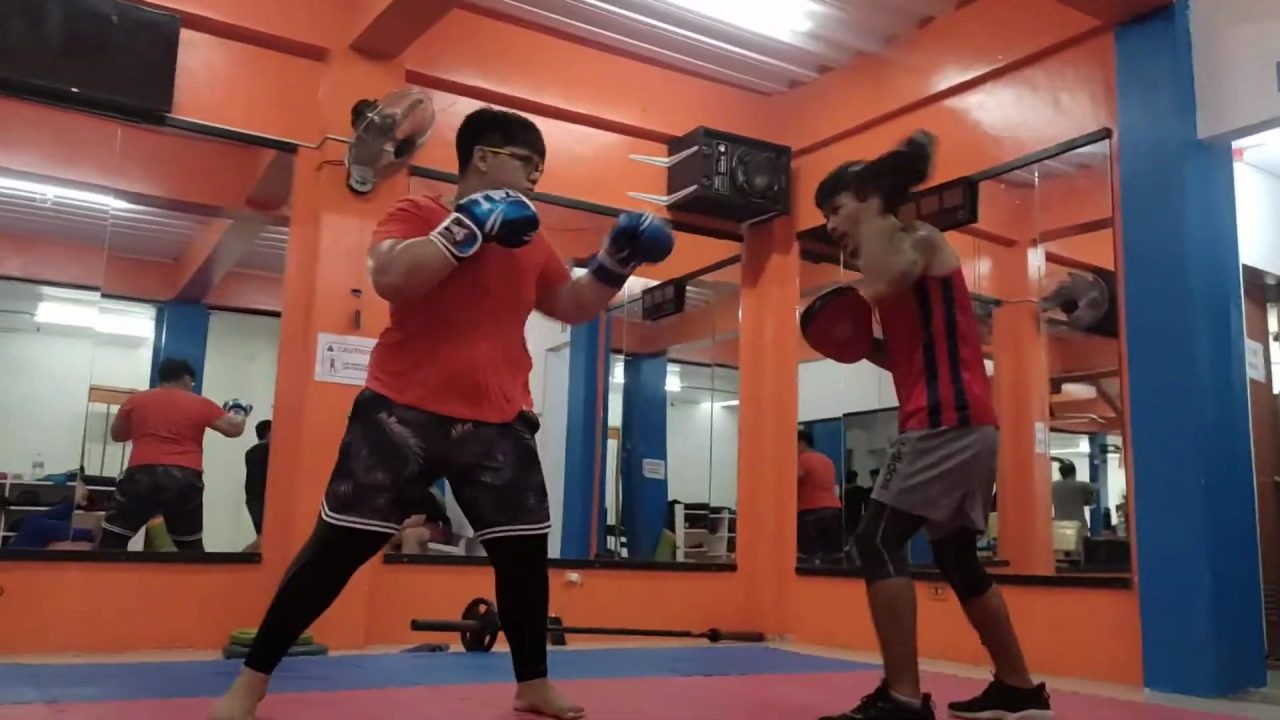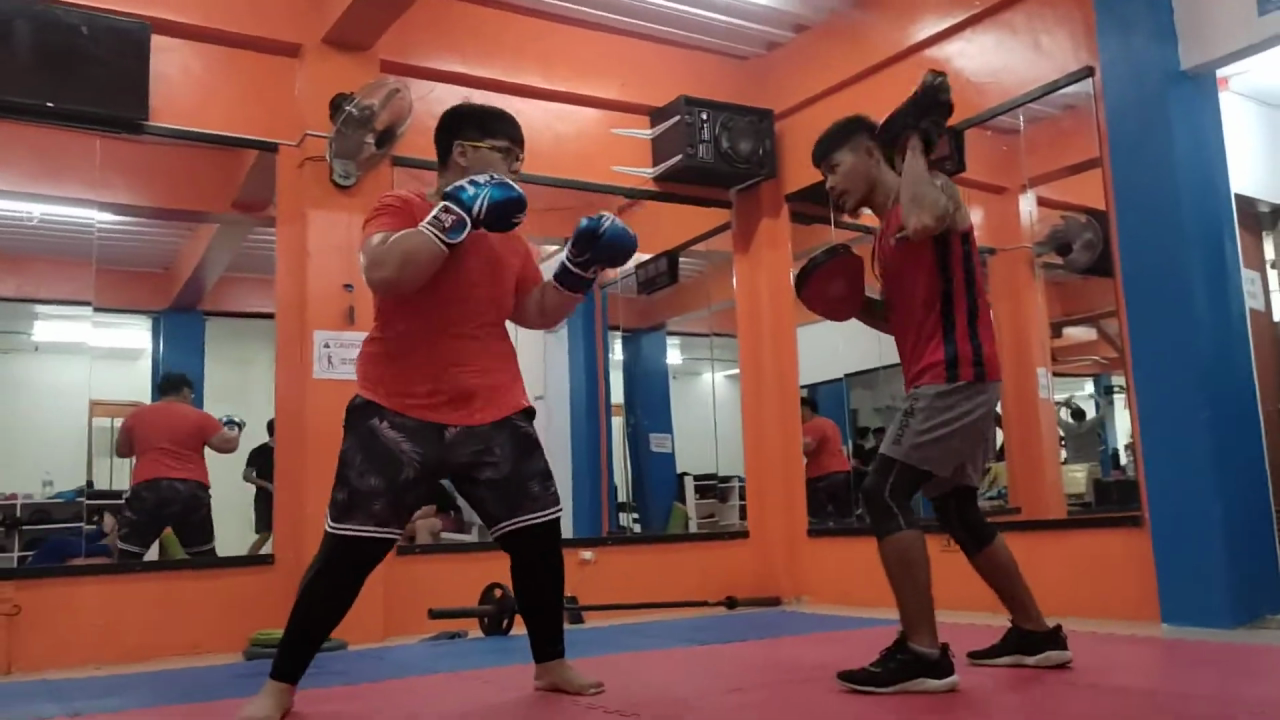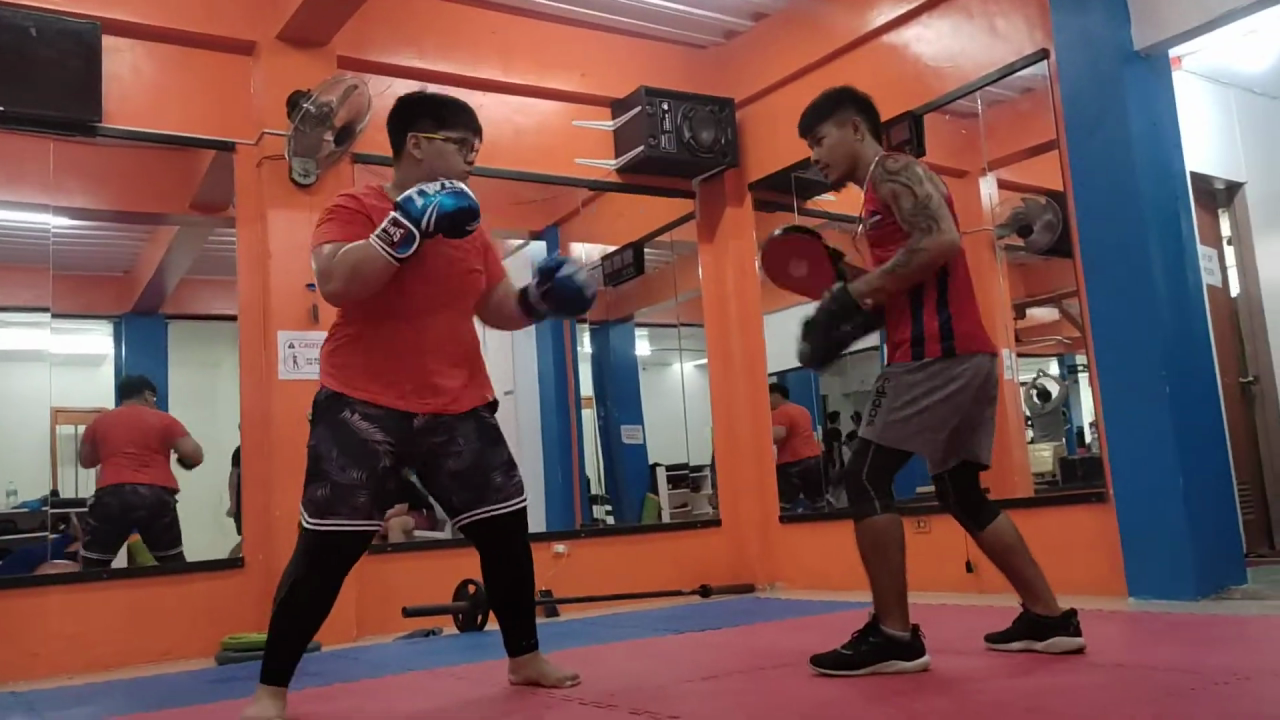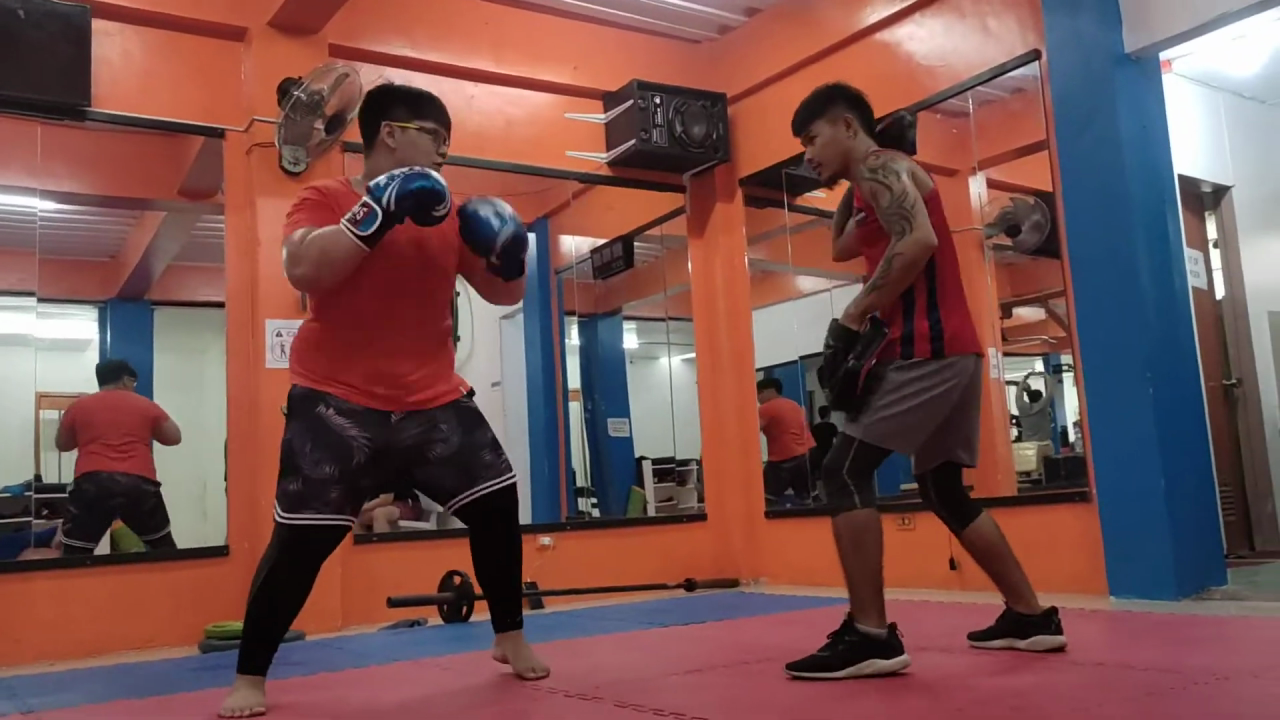
dt=0.4s
person 1, frame 1
left shoulder: (530, 244)
right shoulder: (418, 214)
left elbow: (577, 306)
right elbow: (391, 279)
left wrist: (620, 259)
right wrist: (468, 226)
left hip: (496, 422)
right hip: (406, 411)
left knee: (525, 552)
right knee: (340, 545)
person 1, frame 2
left shoulder: (508, 239)
right shoulder: (402, 209)
left elbow: (539, 313)
right elbow: (384, 274)
left wrist: (583, 261)
right wrist: (455, 215)
left hip: (494, 418)
right hip: (396, 415)
left knee: (539, 536)
right knee: (350, 551)
left ankle: (551, 665)
person 1, frame 3
left shoulder: (468, 224)
right shoulder: (353, 206)
left elbow: (495, 308)
right elbow: (337, 285)
left wrist: (542, 296)
right wrist: (407, 223)
left hip: (457, 409)
right hip: (362, 405)
left knee: (507, 526)
right knee: (331, 544)
left ankle: (526, 658)
person 1, frame 4
left shoulder: (446, 212)
right shoulder: (326, 198)
left elbow: (506, 290)
right elbow: (304, 269)
left wrist: (506, 245)
right wrist: (377, 209)
left hip: (433, 401)
right hip: (337, 400)
left knee: (497, 504)
right knee: (303, 538)
left ankle: (510, 639)
person 2, frame 1
left shoulder: (917, 238)
right shoulder: (894, 262)
left elbow: (878, 282)
left wrist: (874, 203)
left hip: (946, 422)
right hip: (960, 425)
left knee: (877, 541)
right knee: (957, 557)
person 2, frame 2
left shoulder: (932, 188)
right shoulder: (887, 226)
left elbow: (921, 221)
left wrist: (914, 141)
right wrist: (853, 303)
left hip: (955, 376)
right hip: (941, 380)
left knee: (885, 495)
right knee: (957, 510)
left ankle: (924, 653)
right ankle: (1036, 633)
person 2, frame 3
left shoulder: (897, 174)
right shoulder: (887, 189)
left elbow: (941, 243)
left wrist: (861, 290)
right wrist: (855, 284)
left hip: (935, 352)
right hip: (969, 352)
left knee: (866, 475)
right knee: (958, 489)
left ankle: (895, 635)
right ankle: (1049, 617)
person 2, frame 4
left shoulder: (882, 168)
right shoulder: (876, 182)
left elbow: (918, 242)
right elbow: (842, 247)
left wrist: (855, 314)
right wrist: (846, 188)
left hip: (924, 351)
right hip: (955, 352)
left knee: (844, 471)
right knee: (943, 489)
left ankle: (870, 634)
right ankle: (1031, 615)
person 3, frame 1
left shoulder: (135, 401)
right shoulder: (201, 404)
left elbow: (117, 435)
right elbow: (234, 429)
right wrist: (239, 411)
left hip: (143, 476)
right hip: (186, 480)
left knee: (111, 541)
right knee: (191, 547)
person 3, frame 2
left shoulder: (136, 416)
right shoulder: (199, 417)
left elbow: (122, 451)
right elbow: (228, 444)
right wrist: (234, 427)
left hip: (148, 491)
right hip: (191, 492)
left knee: (127, 557)
right knee: (205, 557)
person 3, frame 3
left shoulder: (100, 422)
right shoulder: (164, 420)
left elbow: (86, 461)
right elbow: (194, 454)
right wrist: (185, 460)
left hip: (111, 496)
right hip: (157, 496)
left knee: (93, 566)
right knee: (173, 561)
person 3, frame 4
left shoulder: (78, 407)
right shoulder: (146, 406)
left elbow: (62, 445)
right elbow: (173, 438)
left hip: (91, 484)
right hip: (138, 484)
left knee: (75, 553)
right knee: (163, 545)
